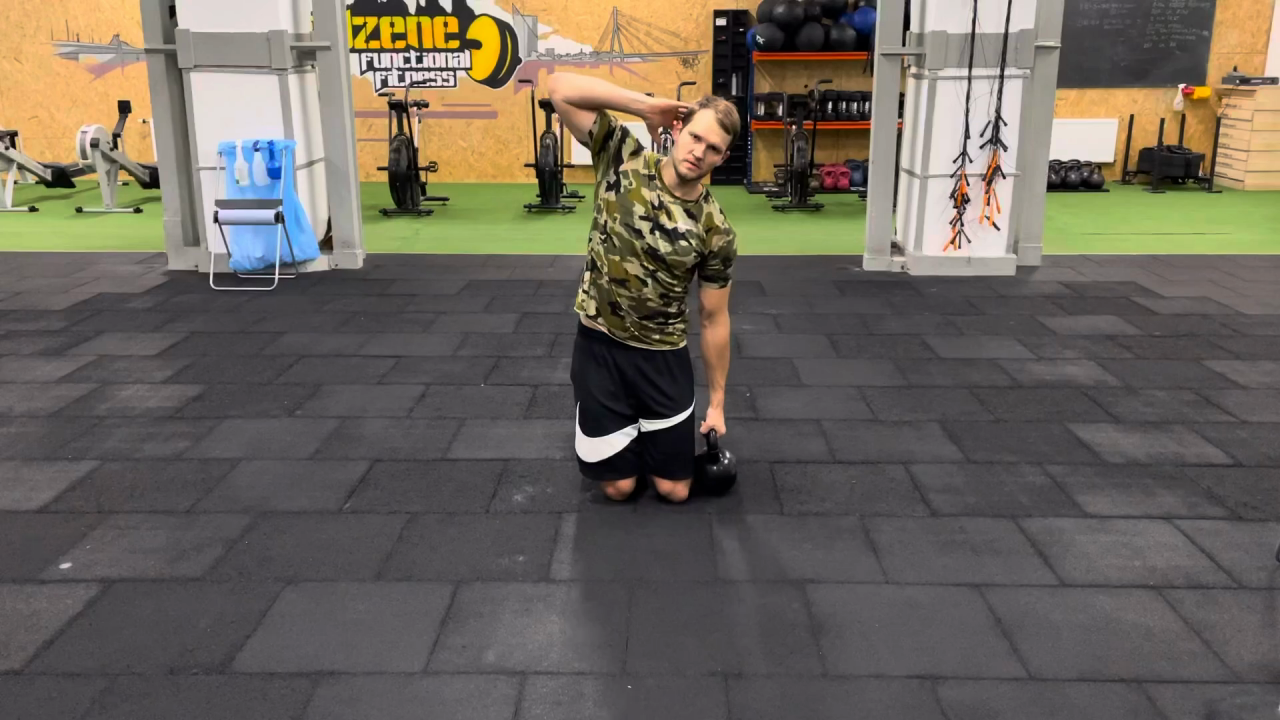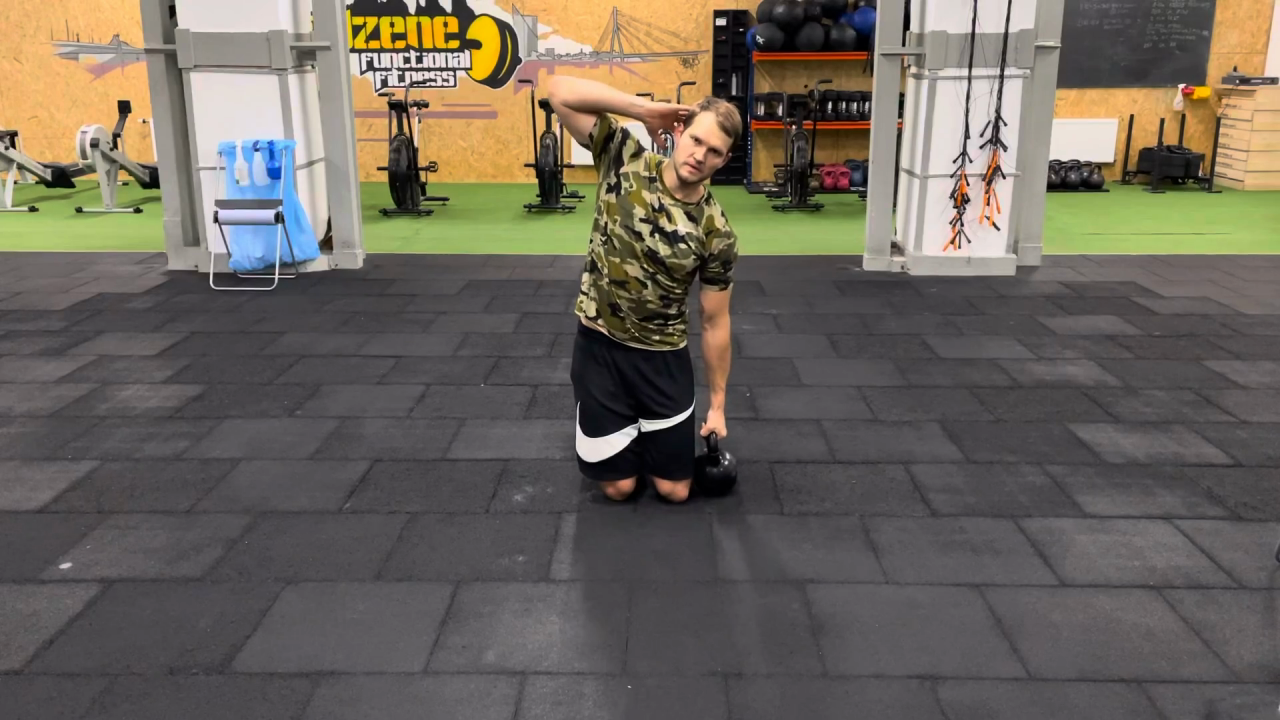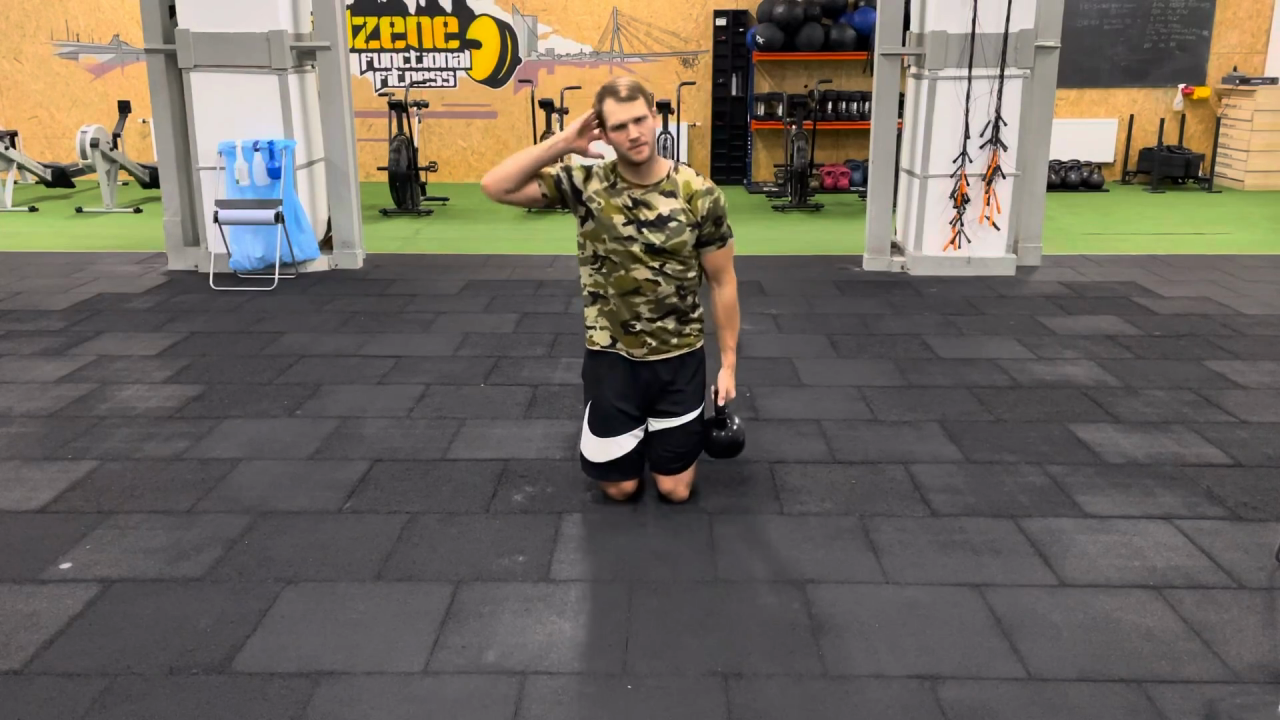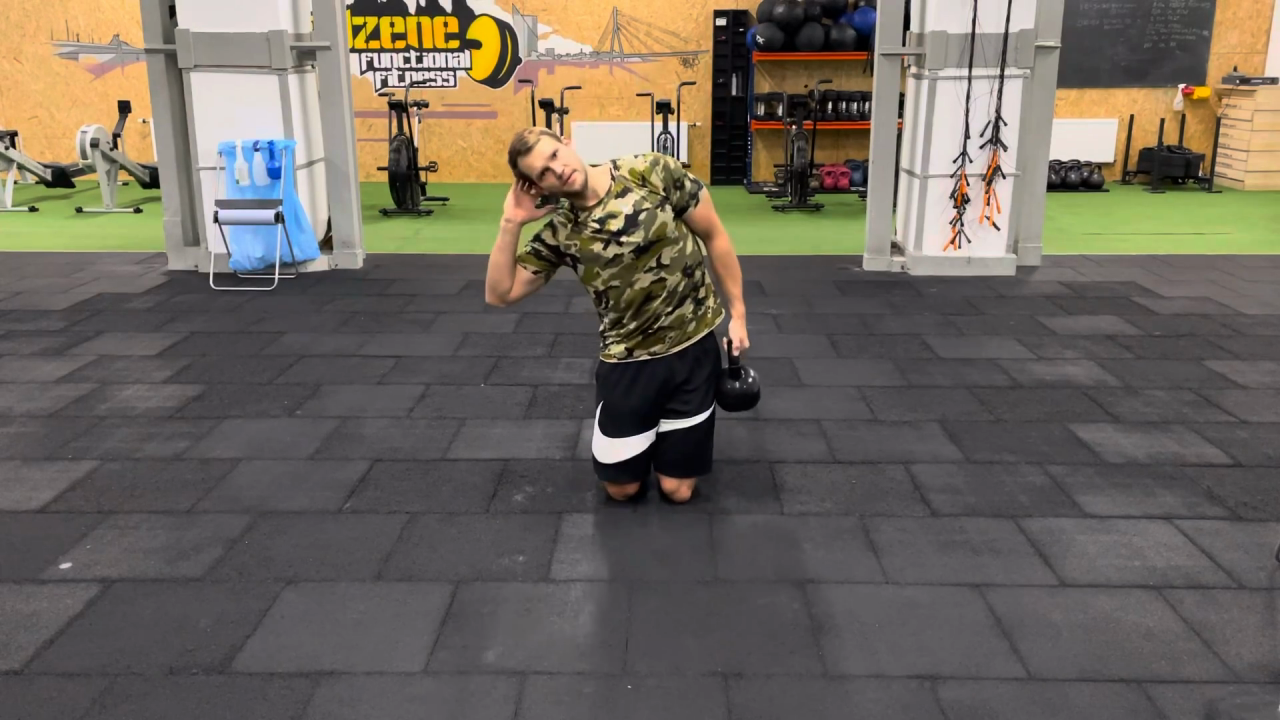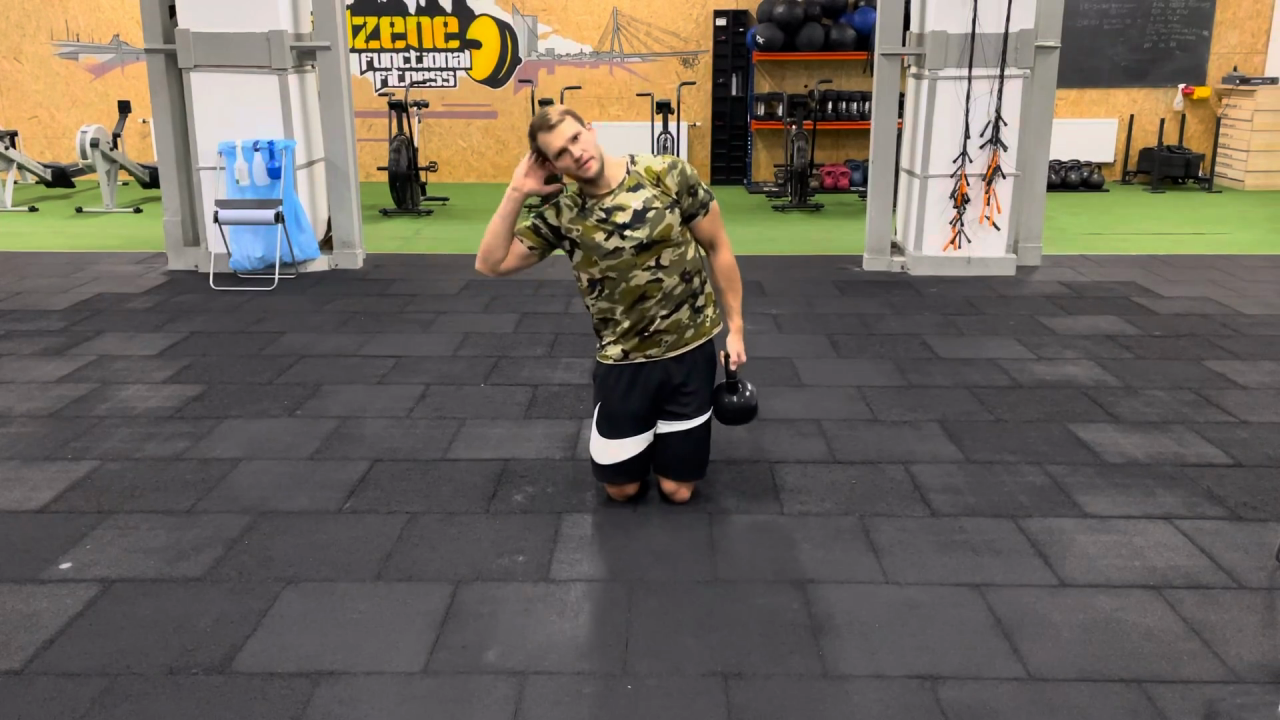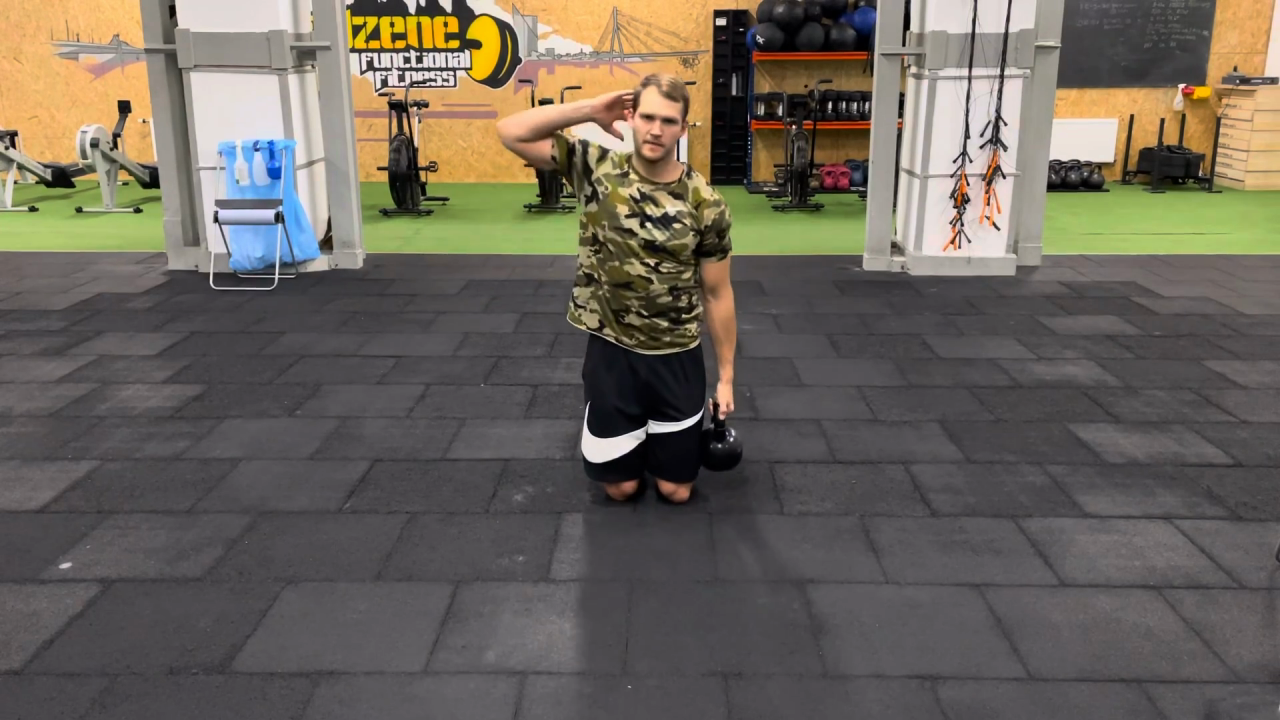
dt=0.5s
person 1, frame 1
left shoulder: (715, 231)
right shoulder: (623, 160)
left elbow: (714, 319)
right elbow: (559, 88)
left wrist: (717, 401)
right wrist: (646, 106)
left hip: (662, 354)
right hip: (600, 343)
left knee: (674, 490)
right knee: (618, 488)
left ankle: (649, 432)
right ankle: (624, 431)
person 1, frame 2
left shoulder: (716, 234)
right shoulder: (625, 160)
left elbow: (715, 322)
right elbow: (558, 91)
left wrist: (718, 404)
right wrist: (645, 110)
left hip: (661, 354)
right hip: (599, 344)
left knee: (674, 490)
right knee: (618, 487)
left ankle: (647, 433)
right ankle: (623, 431)
person 1, frame 3
left shoulder: (700, 196)
right shoulder: (585, 181)
left elbow: (722, 283)
right elbow: (493, 187)
left wrist: (728, 363)
right wrist: (564, 142)
left hip: (679, 357)
right hip: (612, 356)
left knee: (675, 489)
right knee: (619, 487)
left ankle: (659, 430)
right ankle: (632, 430)
person 1, frame 4
left shoulder: (654, 173)
right shoulder: (558, 233)
left elbow: (714, 235)
right elbow: (499, 294)
left wrist: (736, 312)
right wrist: (511, 222)
left hip: (693, 345)
right hip: (627, 357)
left knee: (677, 489)
right knee: (621, 487)
left ankle: (665, 435)
right ankle: (640, 433)
person 1, frame 5
left shoulder: (670, 175)
right shoulder: (561, 216)
left elbow: (718, 249)
right elbow: (490, 264)
left wrist: (734, 327)
right wrist: (517, 193)
left hip: (689, 351)
right hip: (623, 359)
left knee: (677, 491)
right knee: (621, 489)
left ankle: (668, 439)
right ankle: (639, 435)
person 1, frame 6
left shoulder: (706, 206)
right shoulder: (594, 166)
left elbow: (717, 294)
right elbow: (509, 131)
left wrist: (725, 376)
right wrist: (590, 111)
left hip: (676, 355)
right hip: (611, 349)
left knee: (677, 491)
right knee: (620, 487)
left ankle: (661, 435)
right ankle: (629, 431)
